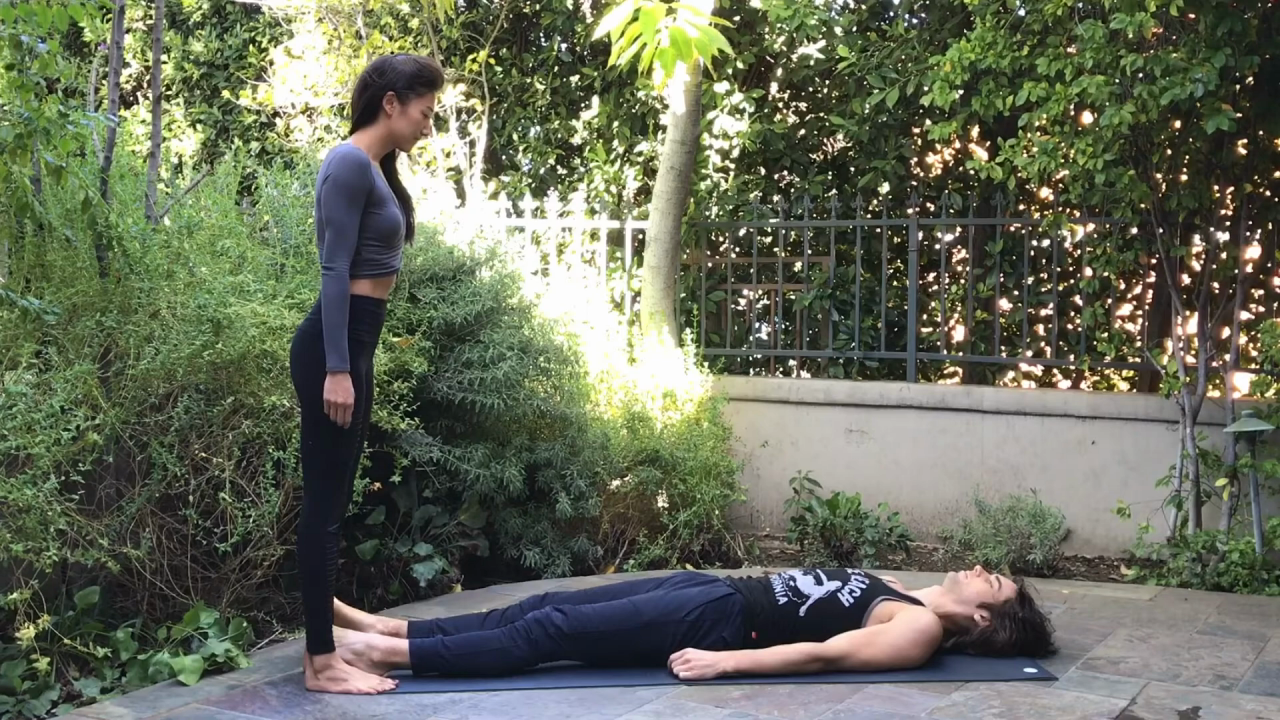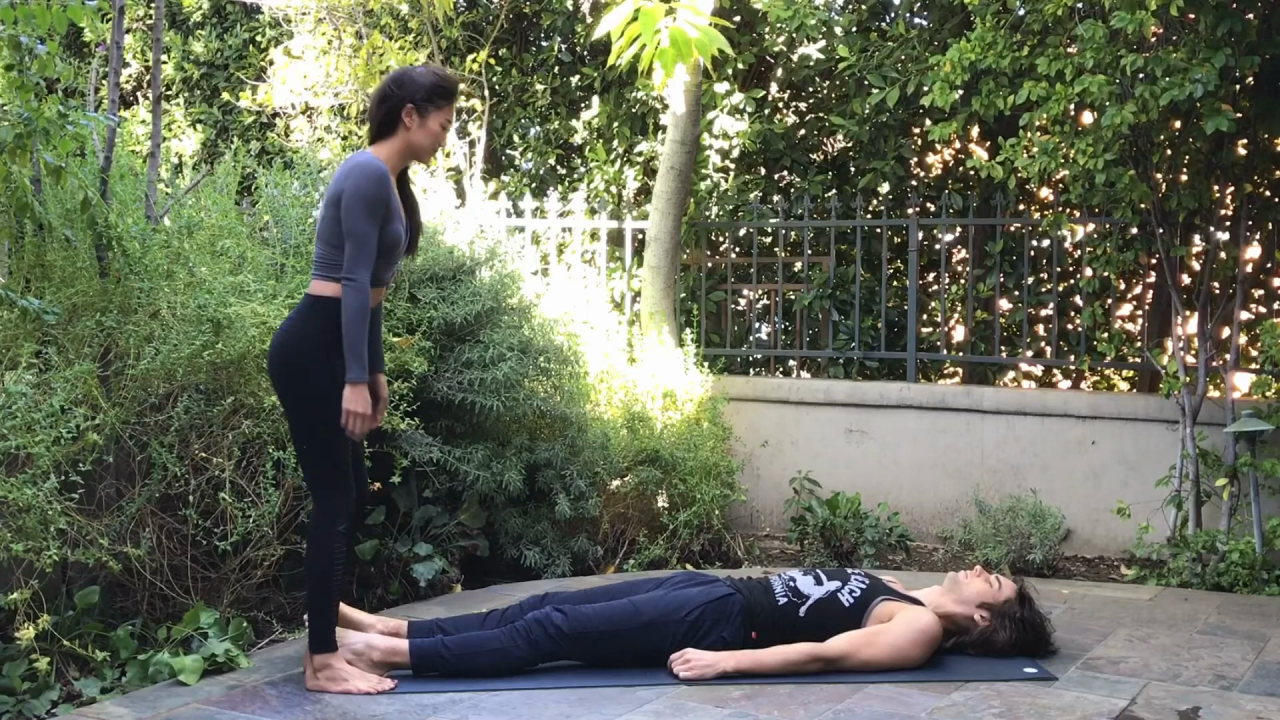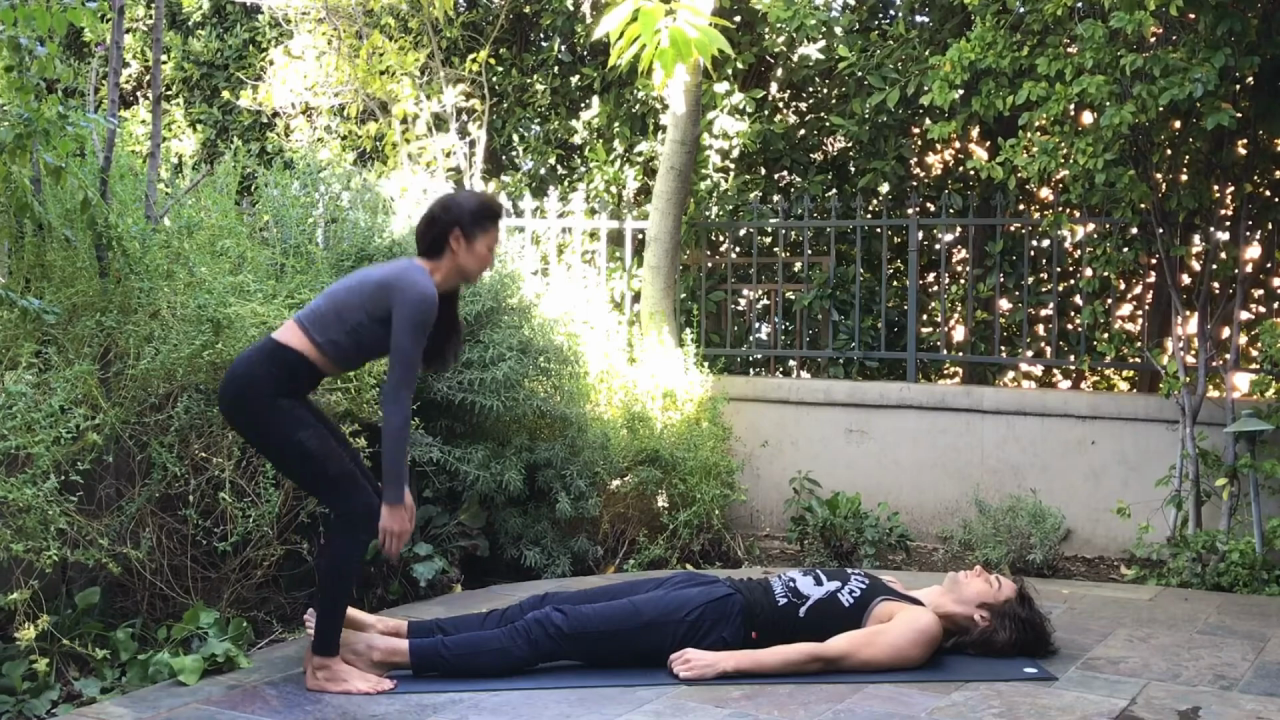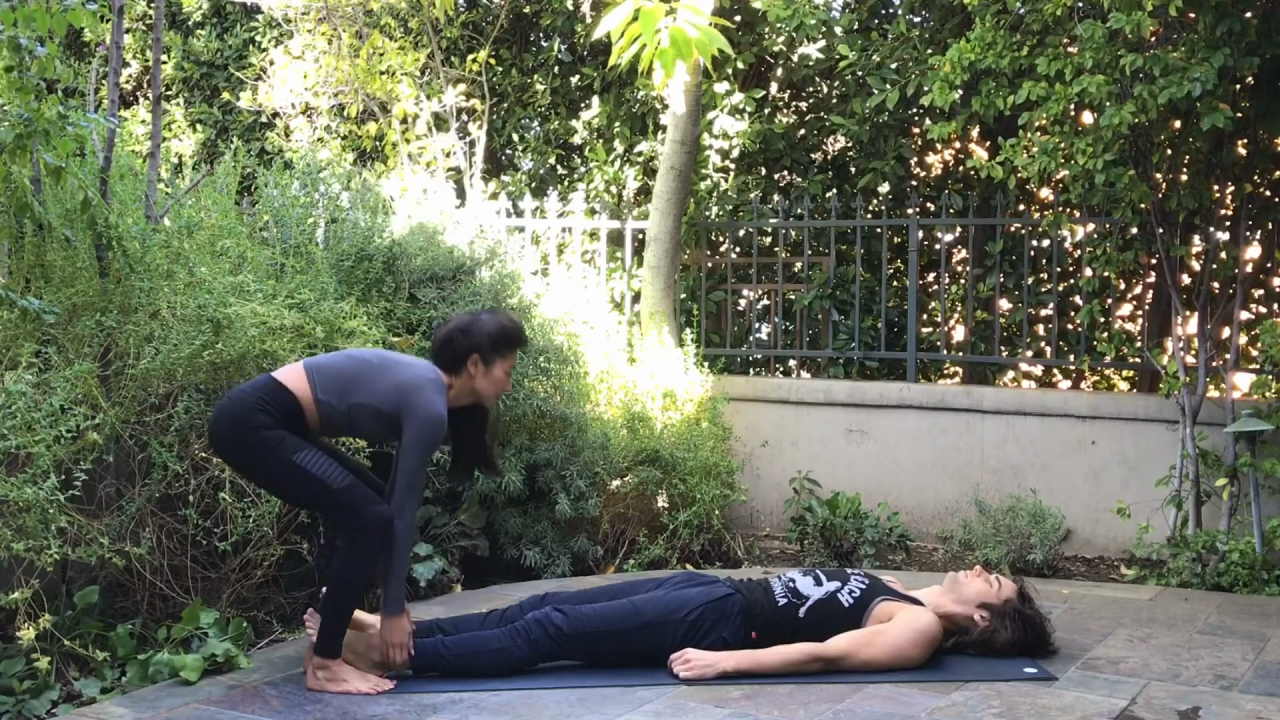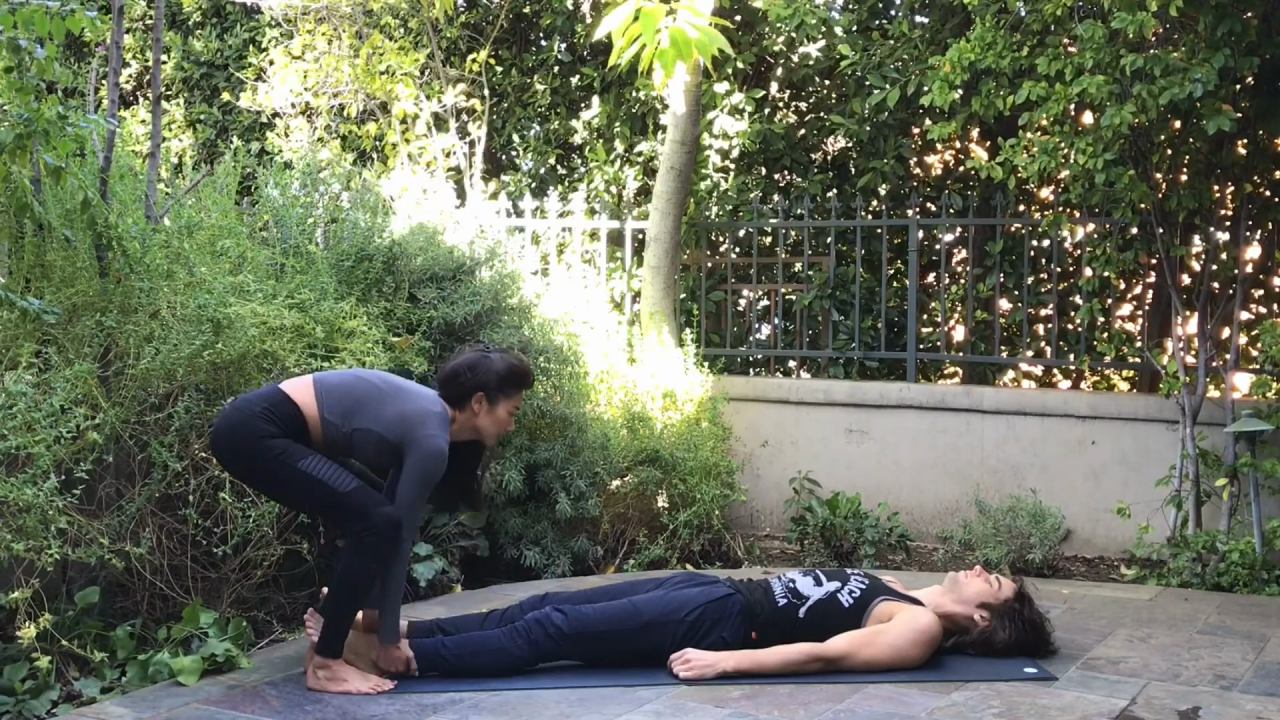
dt=0.3s
person 1, frame 1
left shoulder: (920, 628)
right shoulder: (902, 593)
left elbow: (826, 653)
left wrist: (724, 661)
left hip: (727, 618)
right hip: (722, 587)
left knee: (553, 630)
right knee: (553, 604)
left ankle: (391, 653)
right ankle: (391, 627)
person 1, frame 2
left shoulder: (920, 631)
right shoulder: (903, 593)
left elbow: (825, 654)
left wrist: (724, 661)
left hip: (724, 621)
right hip: (720, 590)
left knee: (552, 632)
right knee: (550, 605)
left ankle: (388, 652)
right ankle: (388, 627)
person 1, frame 3
left shoulder: (920, 629)
right shoulder: (899, 592)
left elbow: (824, 655)
left wrist: (724, 661)
left hip: (725, 620)
right hip: (719, 588)
left knee: (552, 630)
right knee: (552, 604)
left ankle: (386, 653)
right ankle: (387, 626)
person 1, frame 4
left shoulder: (920, 631)
right shoulder: (901, 593)
left elbow: (826, 654)
left wrist: (725, 662)
left hip: (723, 622)
right hip: (719, 591)
left knee: (552, 632)
right knee: (548, 605)
left ankle: (388, 653)
right ankle: (392, 626)
person 1, frame 5
left shoulder: (920, 630)
right shoulder: (900, 592)
left elbow: (825, 654)
left wrist: (726, 662)
left hip: (724, 622)
right hip: (718, 590)
left knee: (550, 631)
right knee: (548, 605)
right ankle: (395, 627)
person 2, frame 1
left shoulder: (373, 165)
right shoulder: (349, 164)
right elbow: (336, 272)
right wrist: (336, 368)
left hip: (352, 342)
right hip: (336, 344)
left knee: (334, 499)
right knee: (325, 501)
left ankle: (324, 642)
right ankle: (321, 662)
person 2, frame 2
left shoulder: (384, 176)
right shoulder: (368, 172)
right elbow: (356, 281)
left wrist: (375, 371)
right wrist: (355, 382)
left hip: (322, 349)
right hip: (310, 350)
left knee: (344, 495)
right knee: (337, 498)
left ankle: (326, 639)
right ankle: (322, 661)
person 2, frame 3
left shoulder: (414, 282)
right shoulder: (418, 291)
left elbow: (398, 396)
right elbow: (397, 400)
left wrist: (396, 486)
right wrist: (392, 499)
left hip: (275, 386)
right hip: (260, 389)
left knee: (358, 501)
right knee: (357, 506)
left ankle: (328, 641)
right ankle: (323, 662)
person 2, frame 4
left shoulder: (425, 386)
right shoulder: (429, 406)
left elbow: (397, 500)
right elbow: (403, 508)
left wrist: (391, 598)
right wrist: (394, 611)
left hip: (264, 417)
right hip: (248, 423)
left knee: (373, 508)
right knee: (367, 517)
left ankle: (325, 639)
right ankle: (324, 664)
person 2, frame 5
left shoulder: (427, 415)
right shoulder: (431, 439)
left elbow: (396, 518)
right elbow: (401, 535)
left wrist: (375, 607)
right wrist: (389, 638)
left hip: (266, 428)
right hip: (253, 433)
left knee: (377, 516)
right knee: (376, 521)
left ankle: (325, 642)
right ankle: (325, 664)
